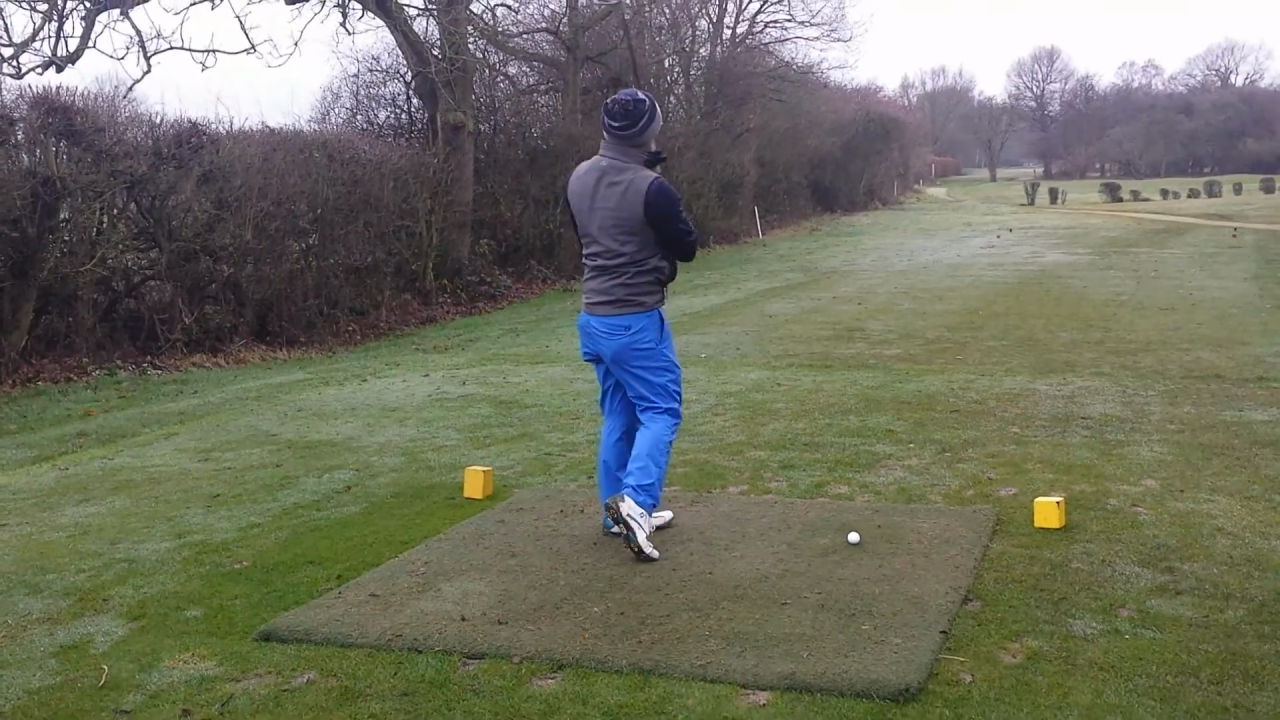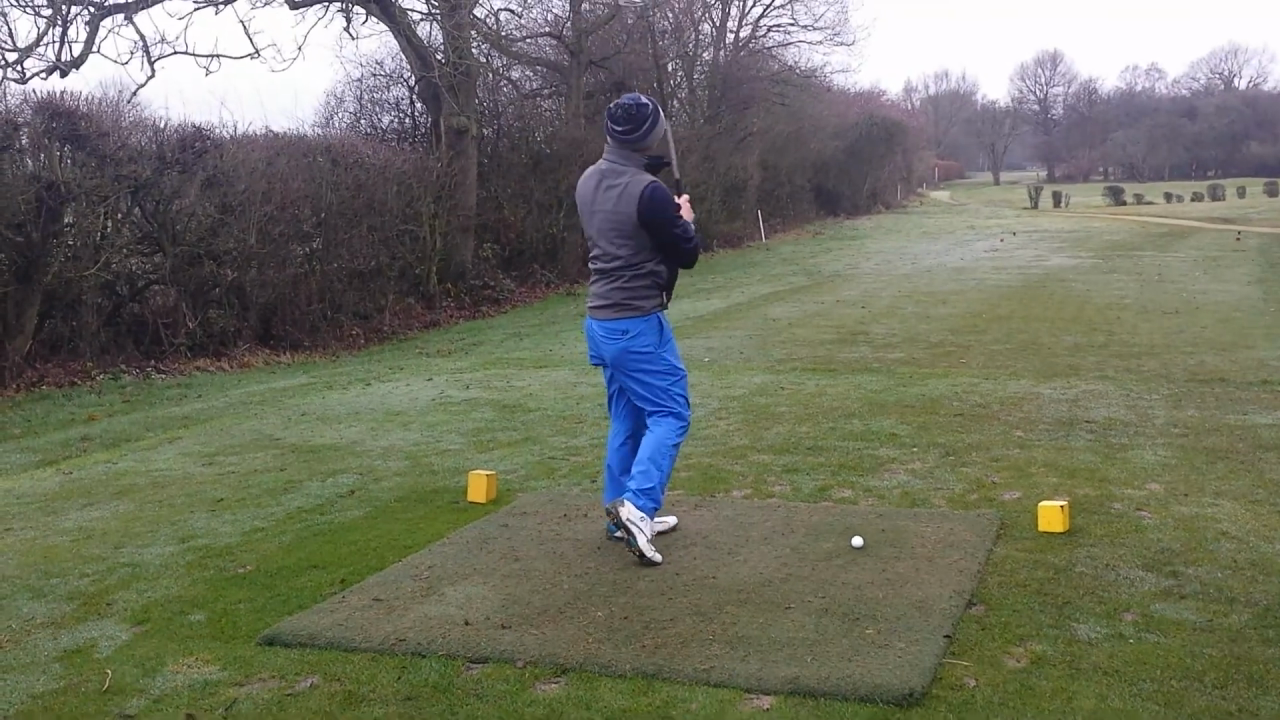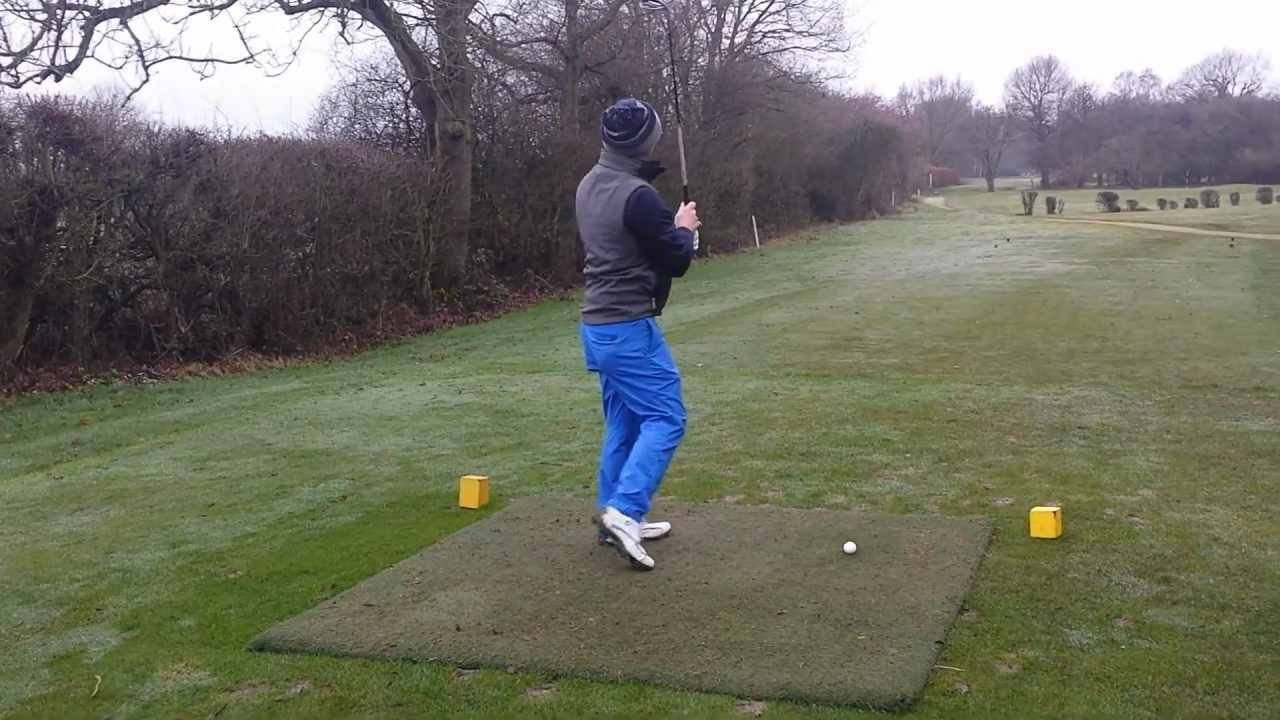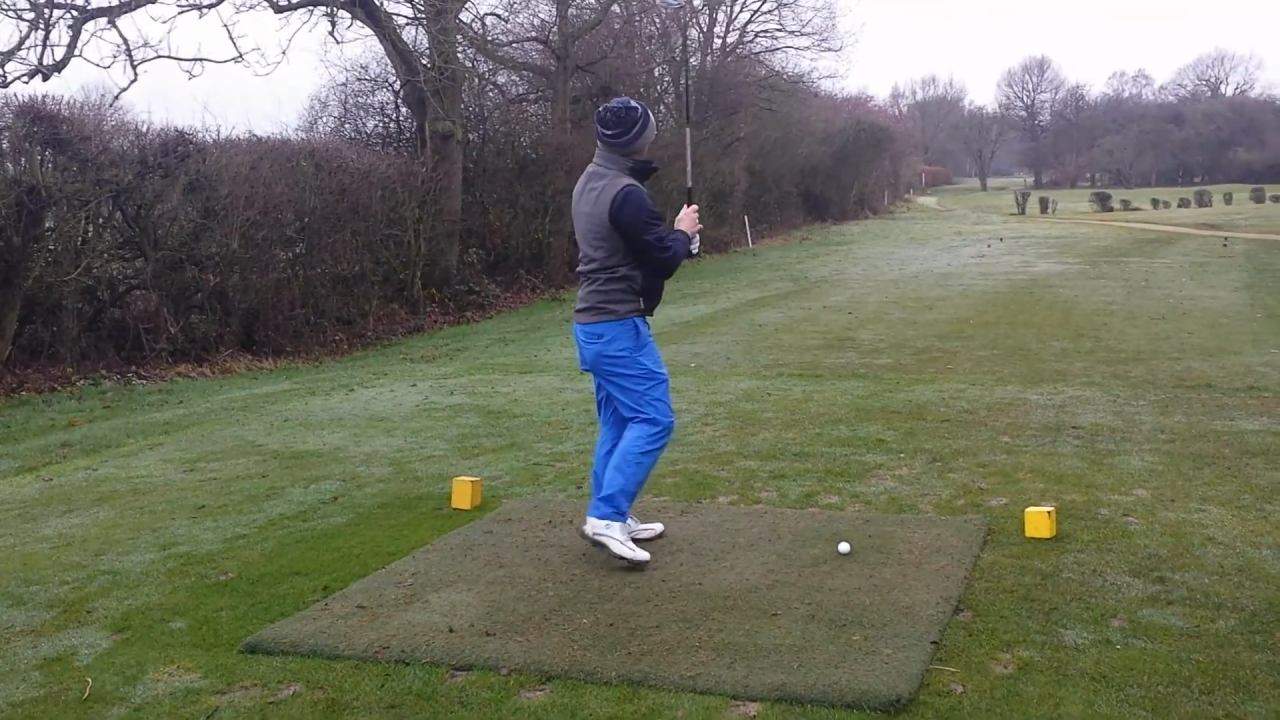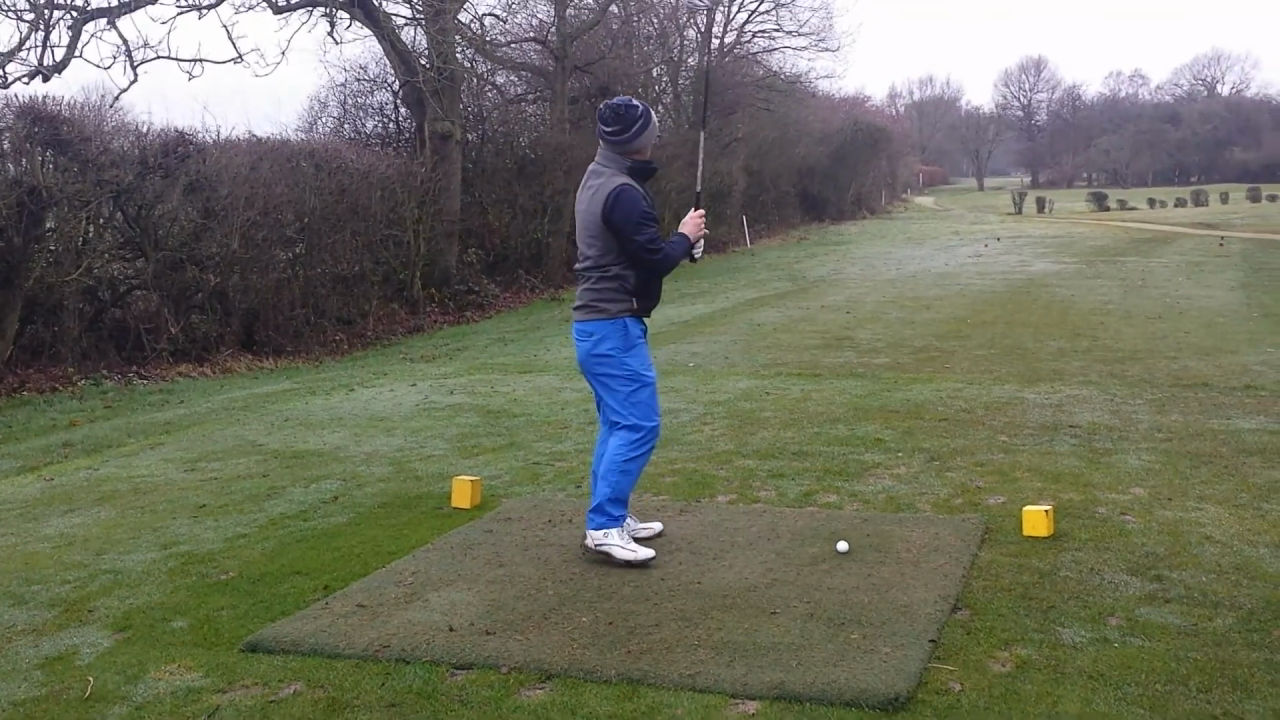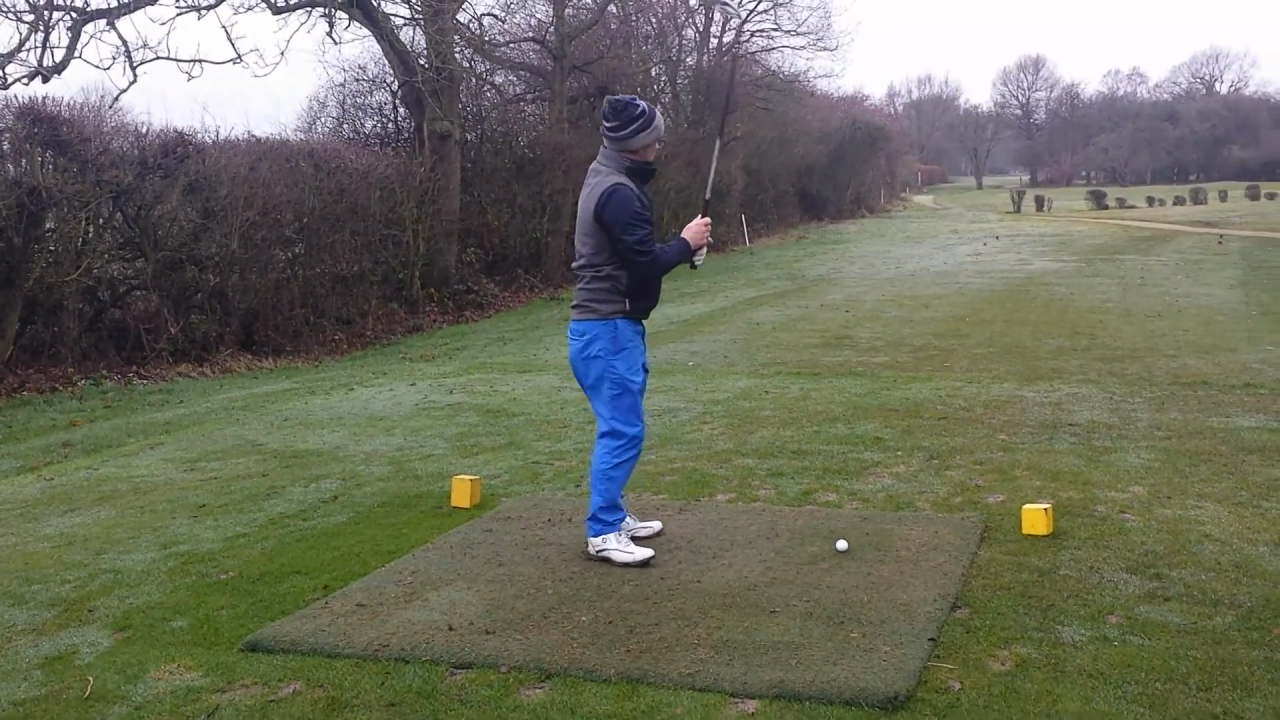
dt=0.1s
person 1, frame 1
left shoulder: (580, 178)
right shoulder: (653, 188)
right elbow: (686, 249)
right wrist: (669, 221)
left hip: (595, 318)
right hip: (636, 322)
left knee: (618, 415)
right knee: (660, 412)
left ankle: (620, 510)
right ankle: (636, 500)
person 1, frame 2
left shoulder: (590, 181)
right shoulder: (649, 191)
right elbow: (685, 255)
left wrist: (670, 223)
right wrist: (685, 221)
left hip: (603, 320)
right hip: (637, 323)
left knee: (627, 419)
right knee: (670, 415)
left ankle: (626, 513)
right ankle: (636, 506)
person 1, frame 3
left shoulder: (589, 186)
right shoulder: (638, 196)
right elbow: (676, 261)
left wrist: (667, 229)
right wrist: (684, 230)
left hip: (599, 325)
right hip: (630, 328)
left knee: (623, 424)
right knee: (664, 420)
left ankle: (618, 518)
right ankle: (622, 510)
person 1, frame 4
left shoulder: (591, 182)
right shoulder: (627, 194)
right elbow: (660, 261)
left wrist: (675, 236)
right wrist: (684, 233)
left hip: (599, 324)
right hip: (618, 326)
left knee: (620, 423)
right knee: (652, 422)
left ankle: (611, 517)
right ankle: (604, 518)
person 1, frame 5
left shoulder: (597, 180)
right shoulder: (623, 193)
right elbow: (655, 260)
left wrist: (678, 239)
right wrist: (687, 236)
left hip: (600, 322)
right hip: (613, 326)
left knee: (619, 423)
right knee: (636, 426)
left ankle: (612, 518)
right ankle: (603, 526)
person 1, frame 6
left shoulder: (609, 181)
right shoulder: (619, 192)
right elbow: (644, 263)
left wrist: (682, 246)
right wrist: (687, 243)
left hip: (615, 324)
right hip: (607, 328)
left knee: (622, 425)
right knee: (622, 430)
left ankle: (611, 516)
right ankle: (603, 534)
